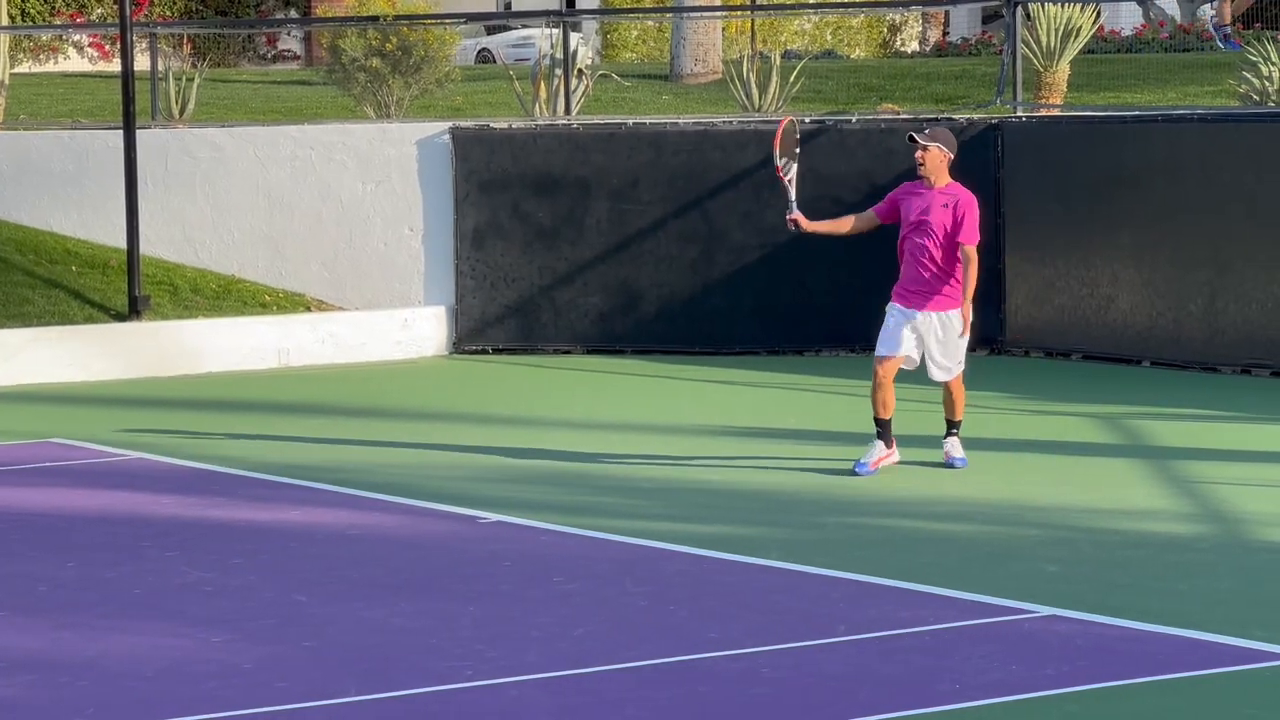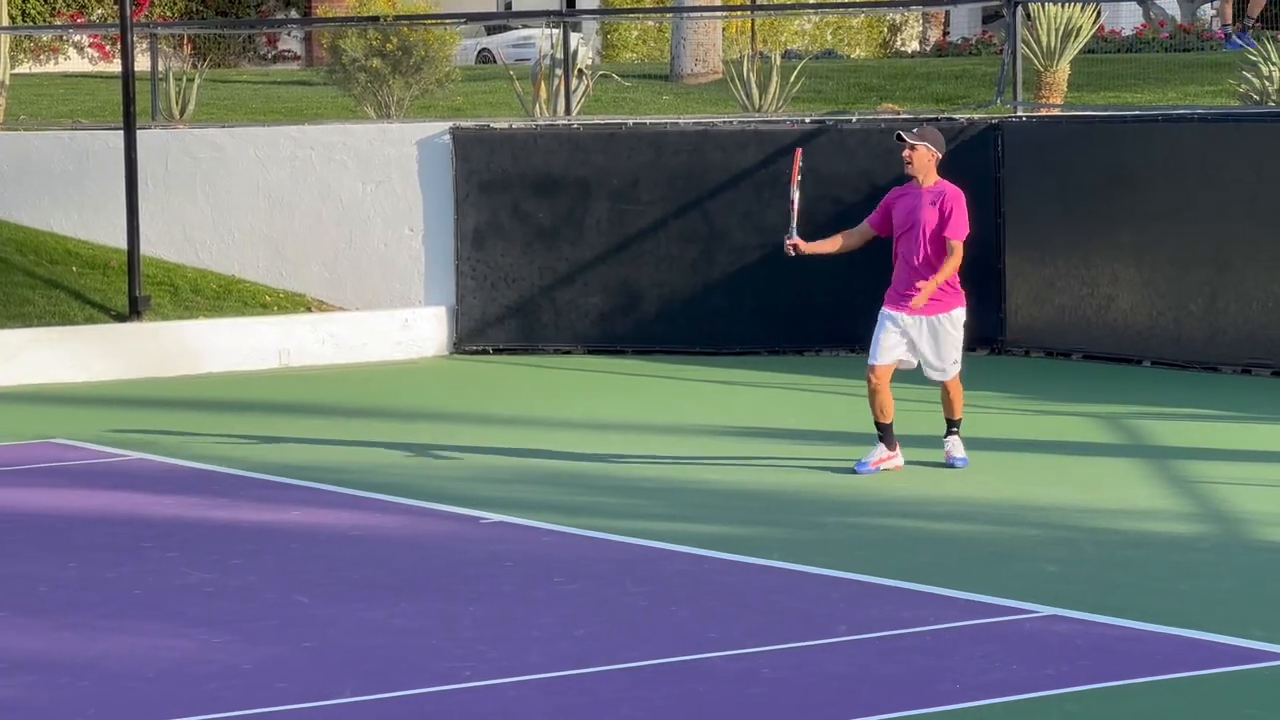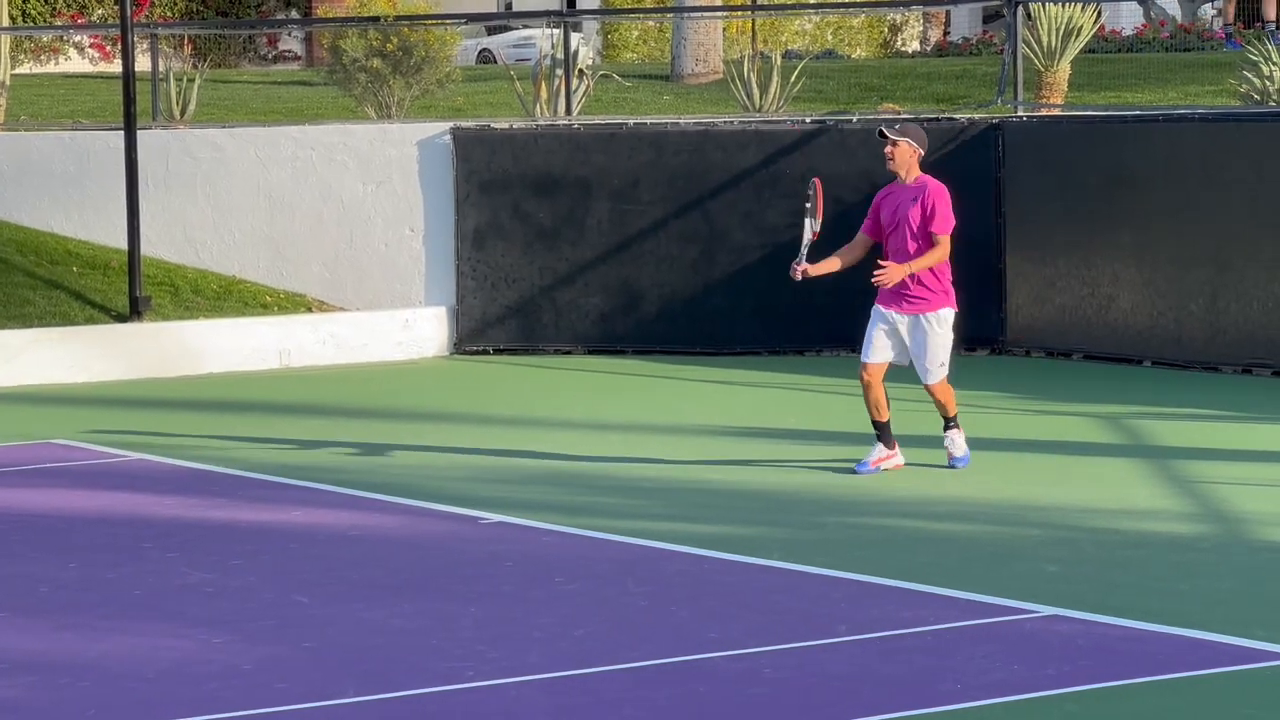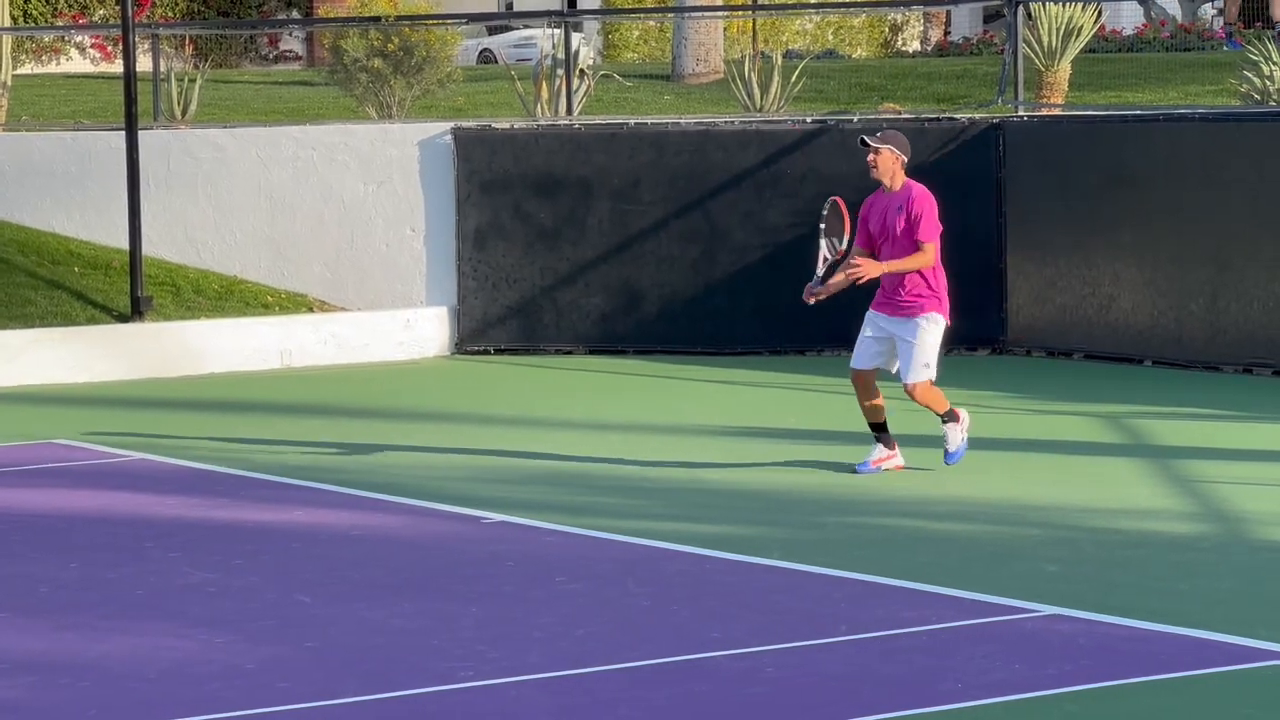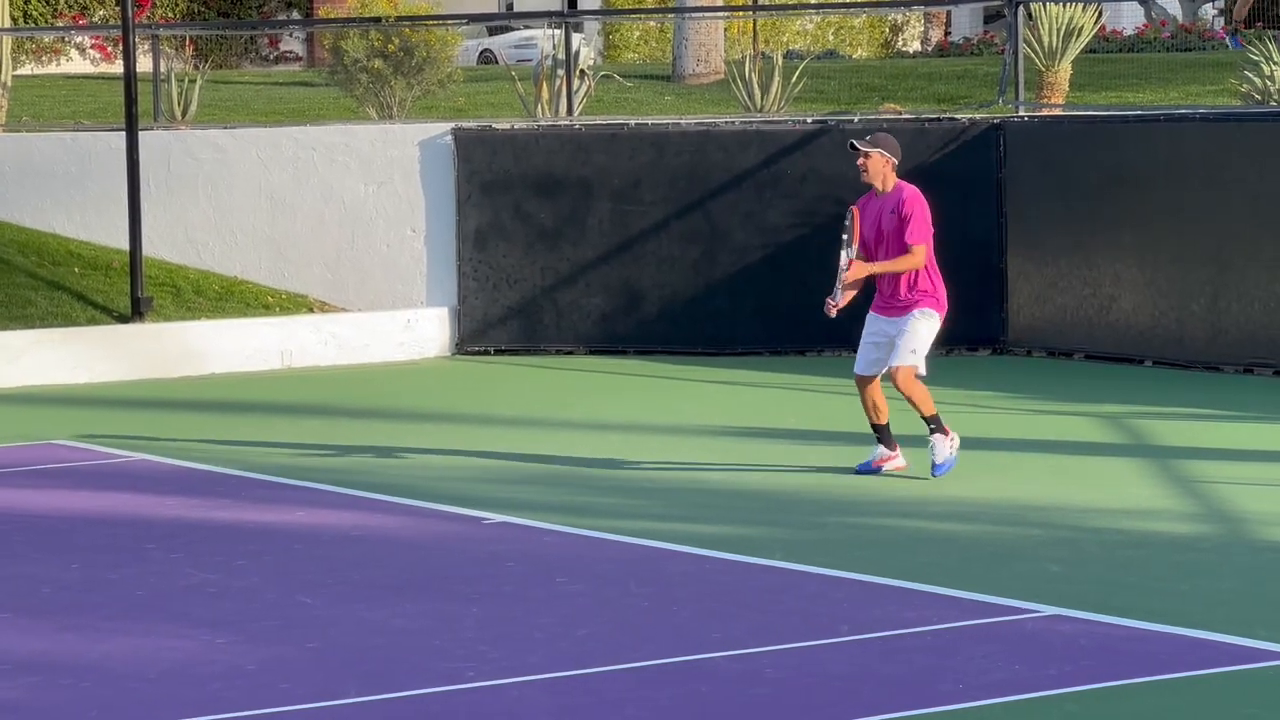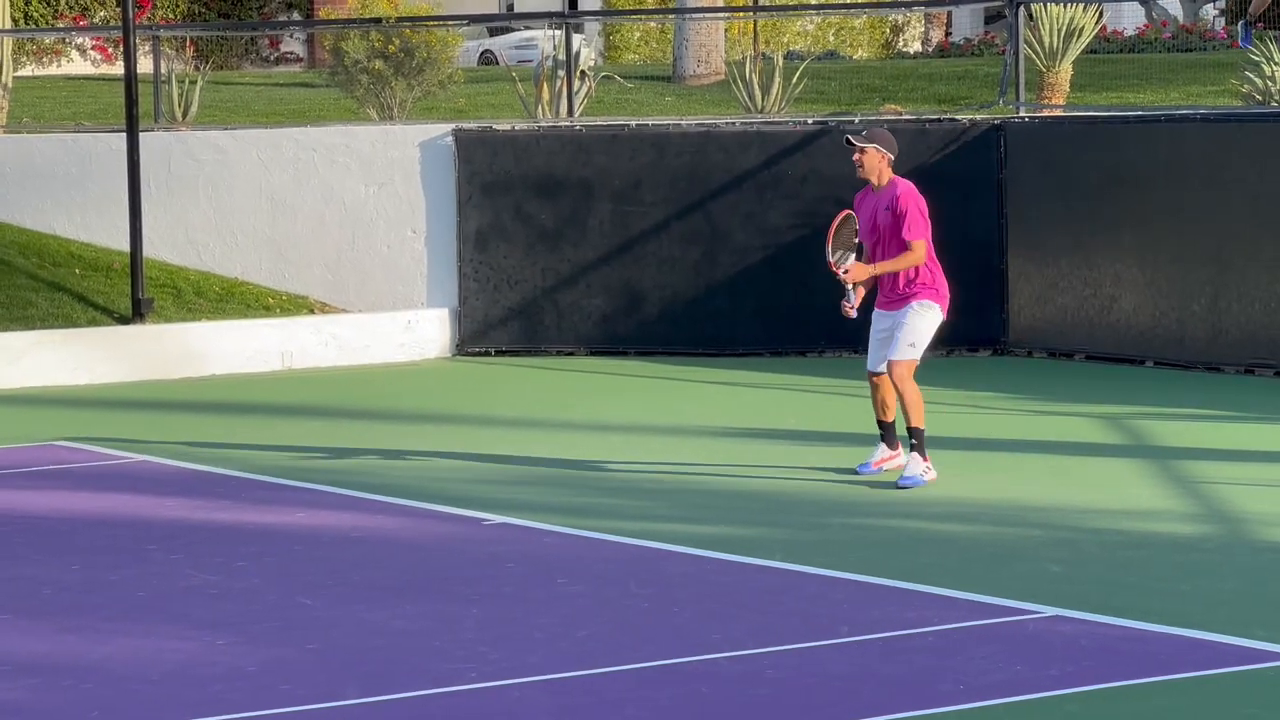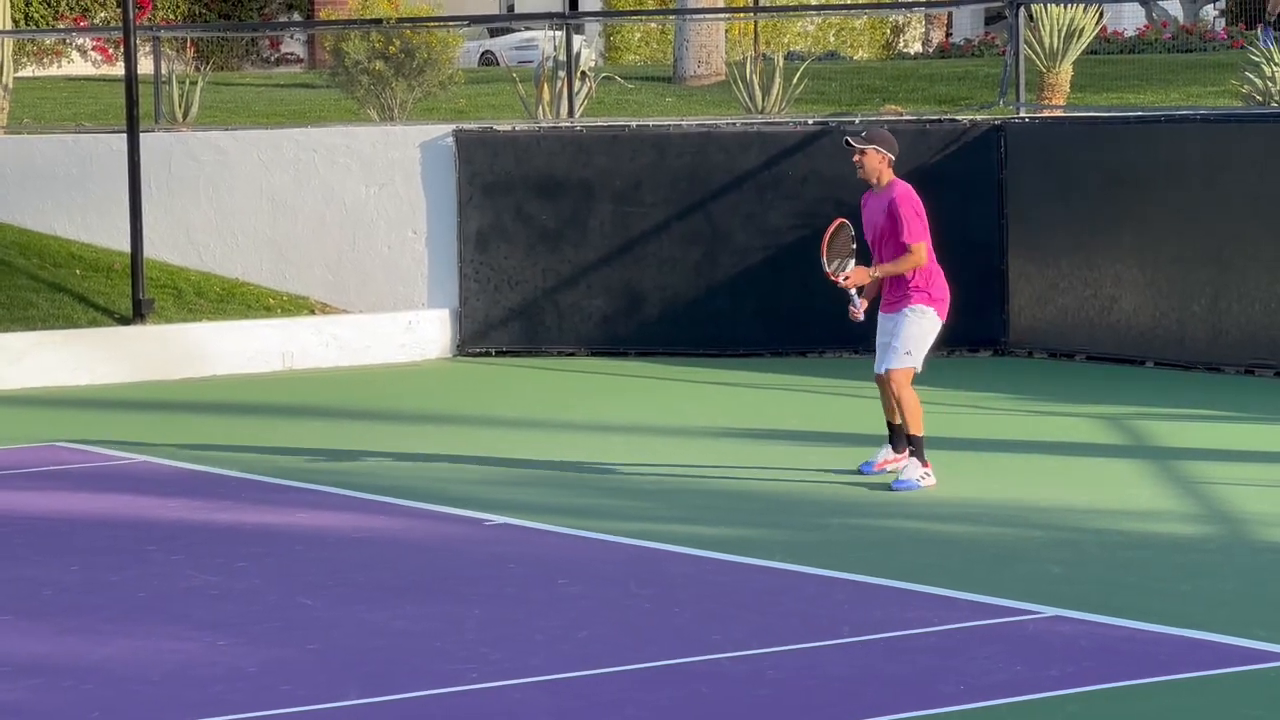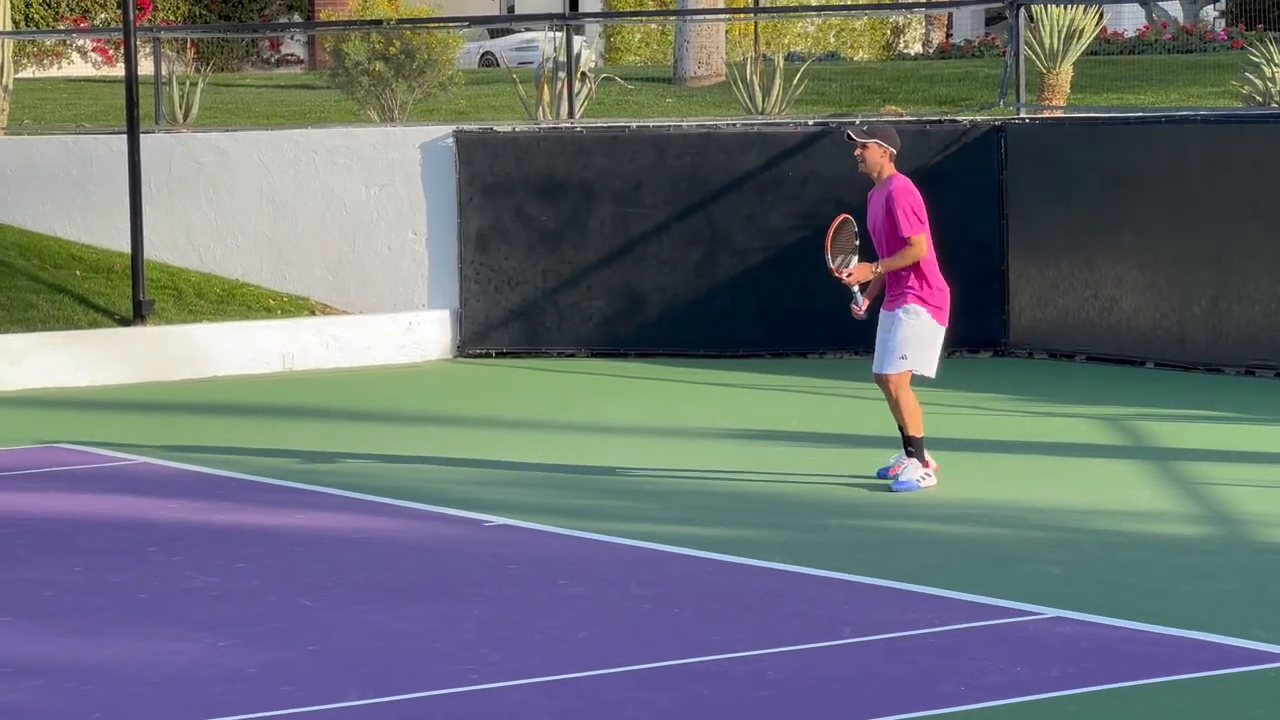
dt=0.1s
person 1, frame 1
left shoulder: (963, 200)
right shoulder: (906, 193)
left elbow: (969, 257)
right elbow: (860, 221)
left wrist: (967, 304)
right wrist: (810, 225)
left hip: (947, 307)
right hip: (905, 303)
left knee: (951, 380)
right knee: (882, 373)
left ankle: (952, 439)
right ankle: (885, 446)
person 1, frame 2
left shoulder: (951, 196)
right shoulder: (897, 196)
left elbow: (955, 254)
right elbow: (858, 235)
left wrist: (930, 287)
right wrist: (809, 246)
left hip: (941, 308)
right hip: (897, 307)
left knee: (948, 379)
right knee: (876, 377)
left ankle: (953, 438)
right ankle: (888, 448)
person 1, frame 3
left shoulder: (934, 191)
right shoulder: (884, 196)
left elbow: (943, 249)
right elbow: (857, 248)
left wrist: (904, 269)
right wrist: (814, 269)
left hip: (931, 305)
right hip: (889, 304)
left knee: (934, 384)
right knee: (868, 374)
left ankle: (953, 431)
right ankle: (887, 447)
person 1, frame 4
left shoulder: (919, 198)
right shoulder: (870, 204)
left elbow: (929, 256)
right elbow: (858, 260)
left wrist: (881, 267)
right wrist: (826, 287)
left hip: (924, 308)
right hip: (884, 307)
left knee: (916, 386)
right knee: (860, 375)
left ankle: (953, 420)
right ankle: (886, 449)
person 1, frame 5
left shoulder: (910, 199)
right shoulder: (863, 206)
left elbow: (918, 258)
left wrist: (871, 268)
right wrist: (842, 296)
left hip: (922, 305)
right hip: (884, 309)
left knee: (902, 376)
right knee: (865, 380)
left ankle: (941, 434)
right ankle: (888, 450)
person 1, frame 6
left shoulder: (904, 195)
right shoulder: (861, 200)
left elbow: (918, 254)
left wrist: (869, 269)
right wrist: (857, 294)
left hip: (923, 297)
right hip: (888, 301)
left knee: (898, 370)
right knee: (876, 375)
left ankle: (920, 460)
right ankle: (890, 448)
person 1, frame 7
left shoulder: (902, 197)
right shoulder: (868, 201)
left elbow: (919, 256)
left wrist: (870, 273)
right wrist: (864, 298)
left hip: (922, 301)
right hip: (892, 303)
left knee: (897, 378)
right knee: (883, 379)
left ankle: (920, 465)
right ankle: (897, 450)
person 1, frame 8
left shoulder: (900, 191)
right shoulder: (876, 195)
left elbow: (920, 249)
left wrist: (873, 269)
right wrist: (868, 295)
left hip: (919, 300)
right hip: (895, 300)
left knee: (897, 380)
right knee: (884, 378)
left ankle: (921, 465)
right ankle: (912, 451)
